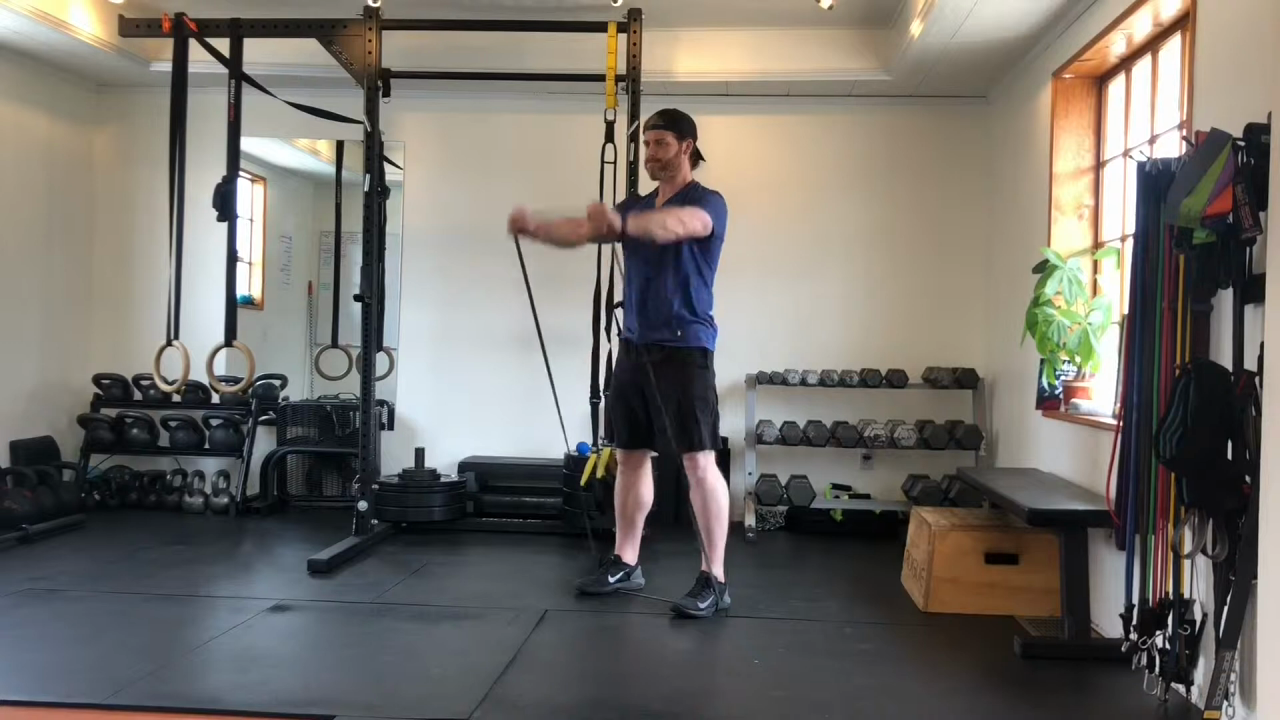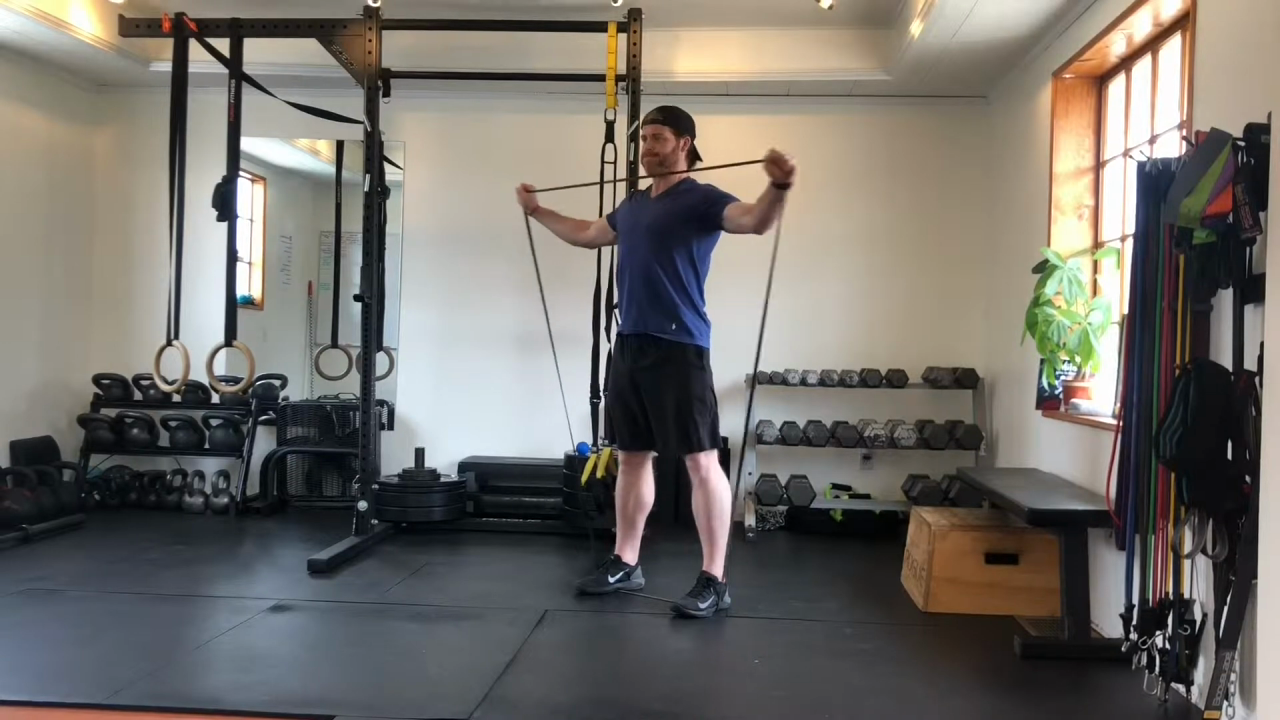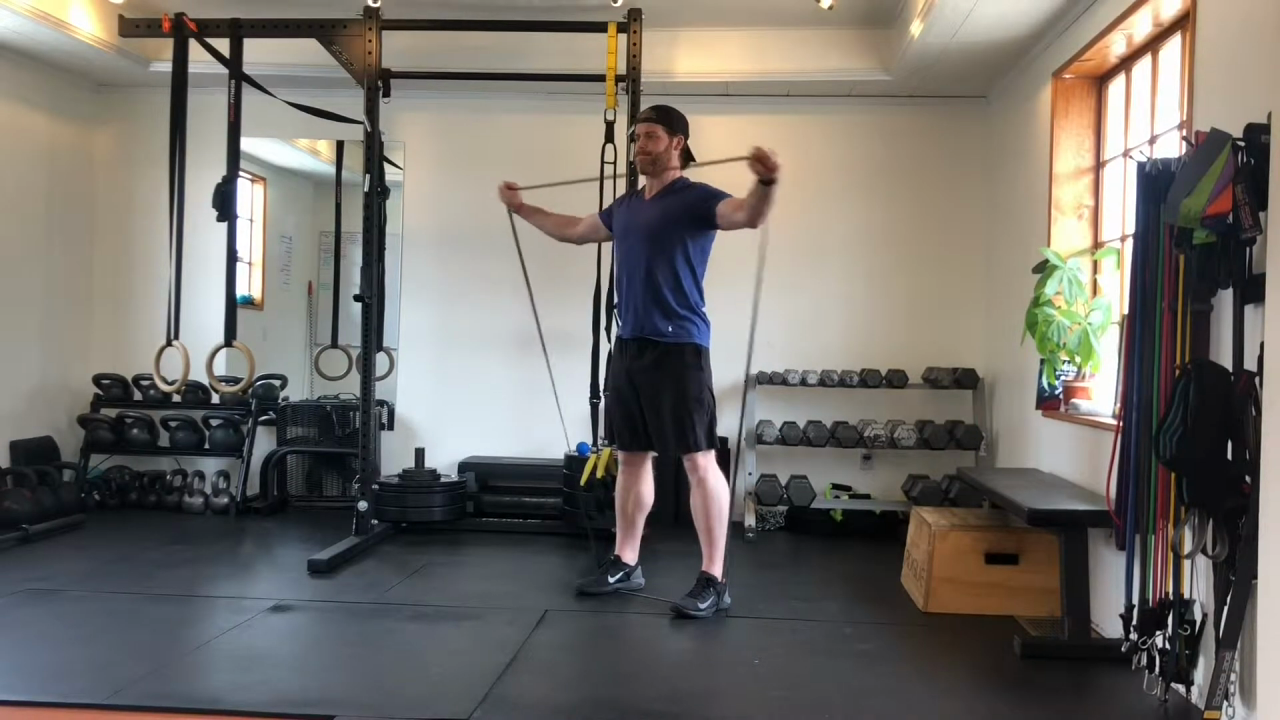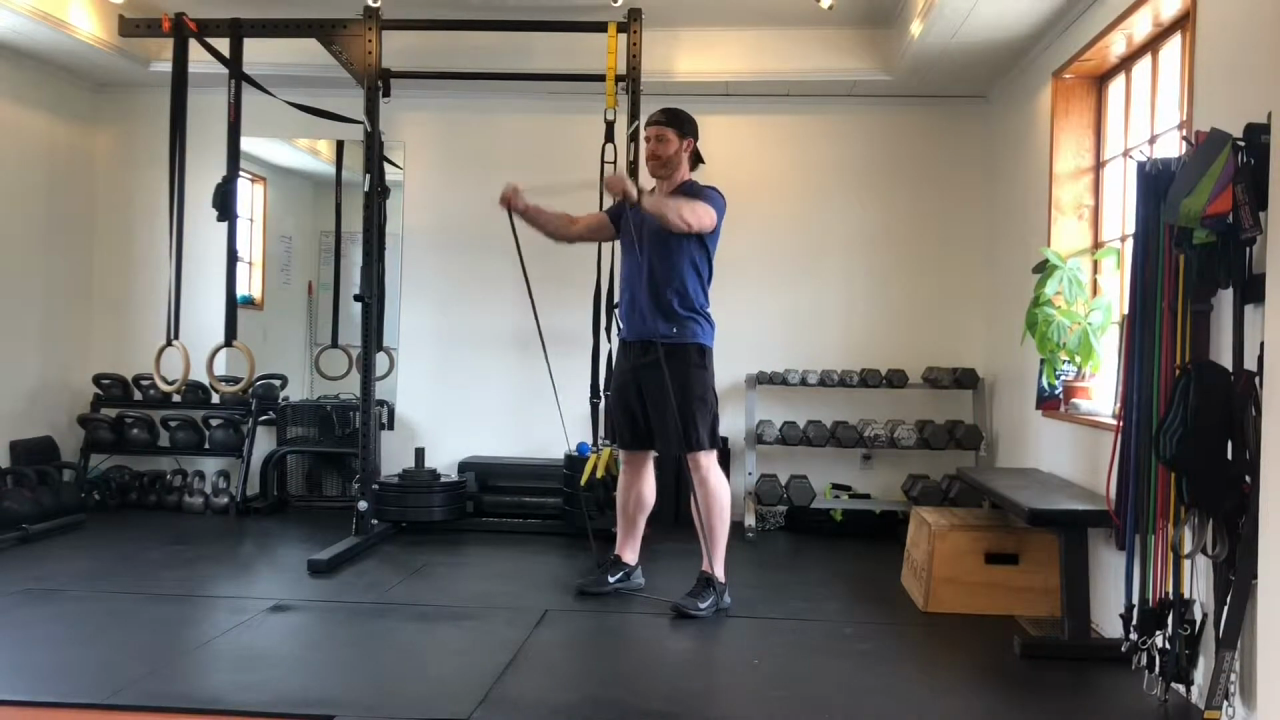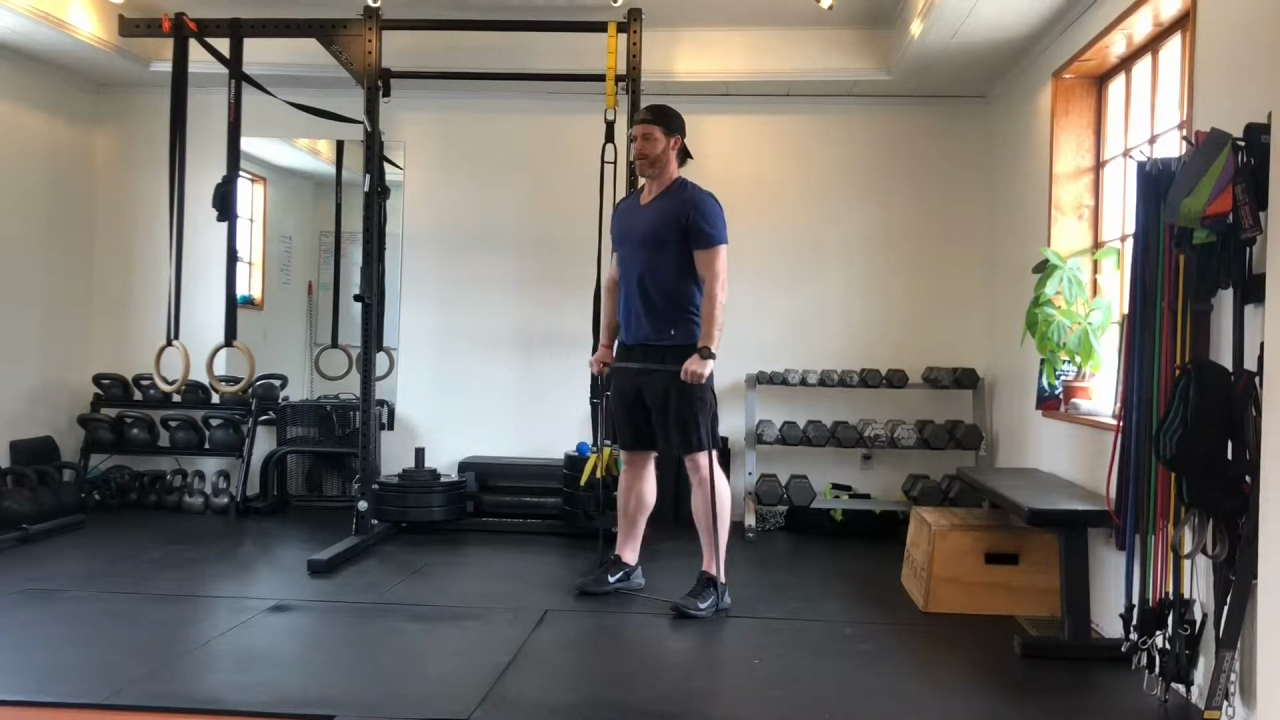
dt=0.7s
person 1, frame 1
left shoulder: (706, 202)
right shoulder: (635, 206)
left elbow: (675, 224)
right elbow: (582, 229)
left wrist: (622, 224)
right wrist: (536, 226)
left hip: (683, 349)
right hip: (634, 348)
left knee: (698, 461)
right knee: (630, 457)
left ankle: (713, 579)
right ankle: (625, 562)
person 1, frame 2
left shoulder: (698, 199)
right shoulder: (634, 203)
left elbow: (753, 219)
right elbow: (587, 235)
left wrist: (777, 186)
right wrist: (537, 212)
left hip: (679, 347)
right hip: (629, 345)
left knee: (700, 460)
right knee: (632, 457)
left ankle: (714, 581)
right ankle: (624, 563)
person 1, frame 3
left shoulder: (694, 199)
right shoulder: (626, 205)
left elbow: (744, 214)
right elbow: (574, 228)
left wrist: (765, 183)
right wrist: (521, 207)
left hip: (677, 346)
right hip: (629, 346)
left knee: (698, 460)
right knee: (632, 457)
left ankle: (713, 580)
right ankle: (624, 563)
person 1, frame 4
left shoulder: (704, 198)
right shoulder: (630, 208)
left elbow: (684, 217)
right elbow: (573, 228)
left wrist: (638, 199)
right wrist: (525, 208)
left hip: (682, 346)
right hip: (633, 346)
left knee: (701, 460)
right knee: (633, 457)
left ankle: (714, 580)
right ankle: (625, 563)
person 1, frame 5
left shoulder: (696, 204)
right shoulder: (625, 208)
left elbow: (715, 282)
left wrist: (705, 351)
right wrist: (606, 343)
left hip: (679, 354)
right hip: (633, 352)
left knee: (699, 461)
right knee: (634, 458)
left ankle: (714, 580)
right ankle: (626, 563)
